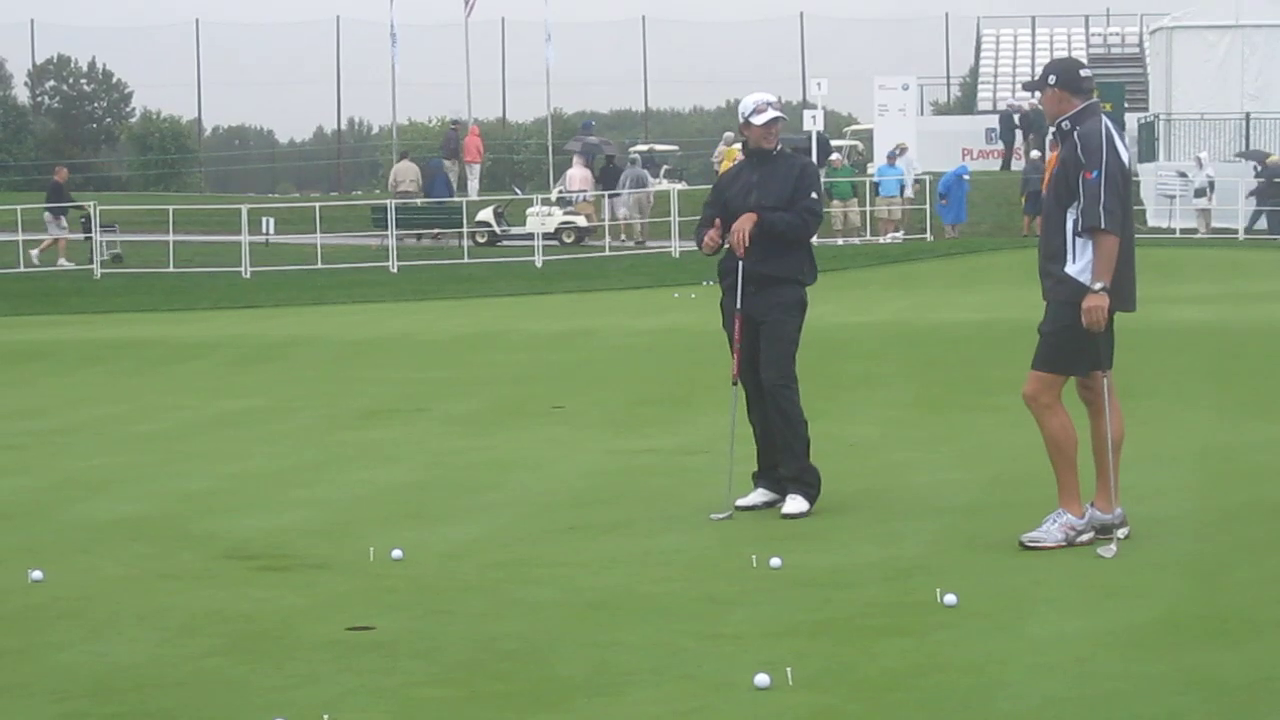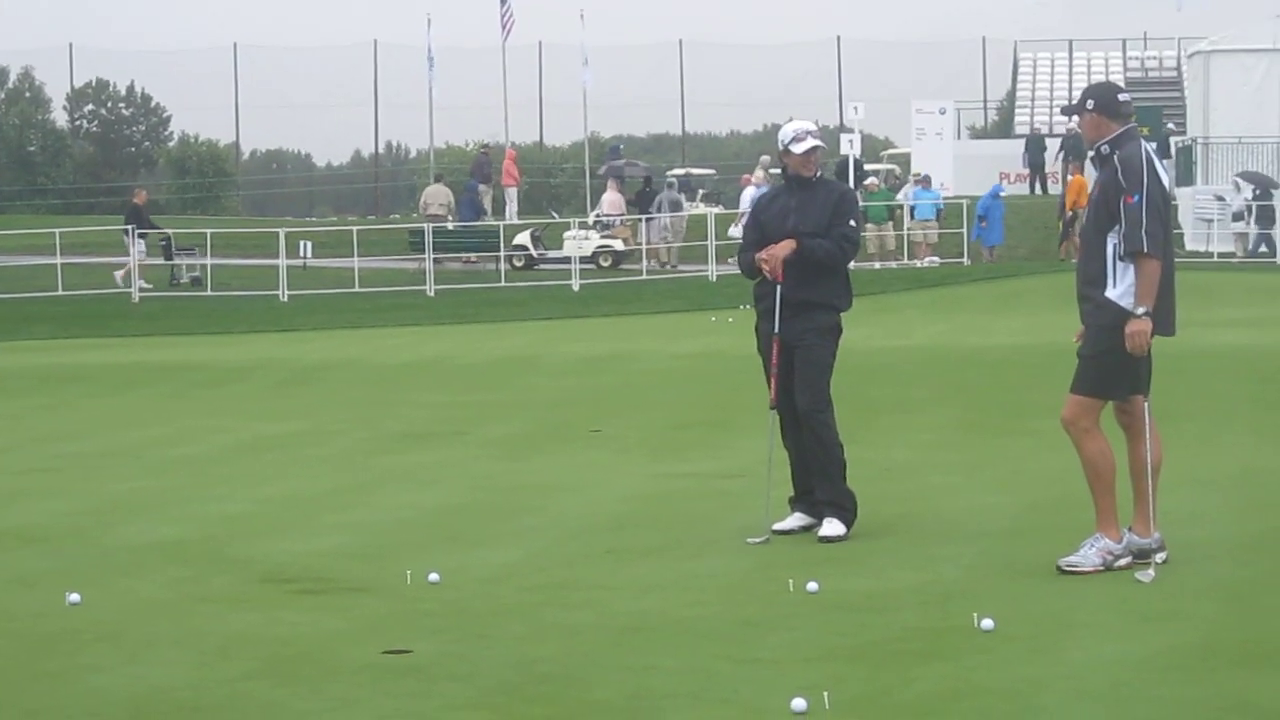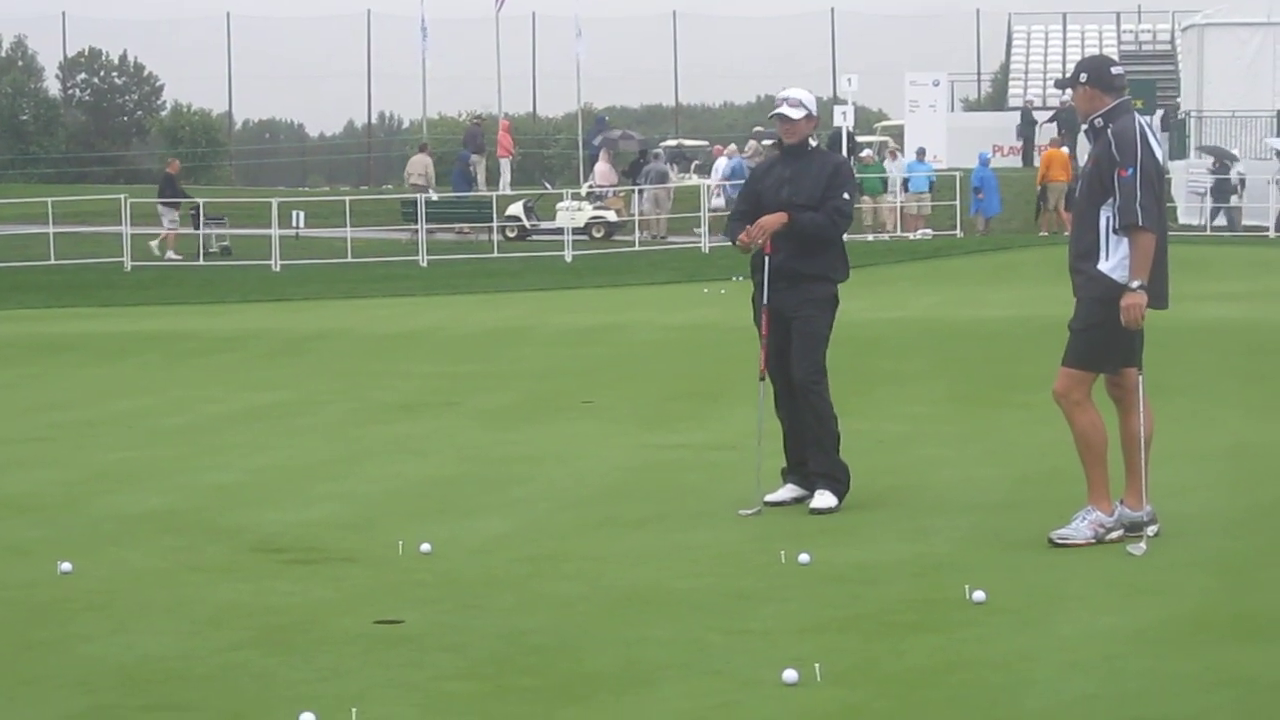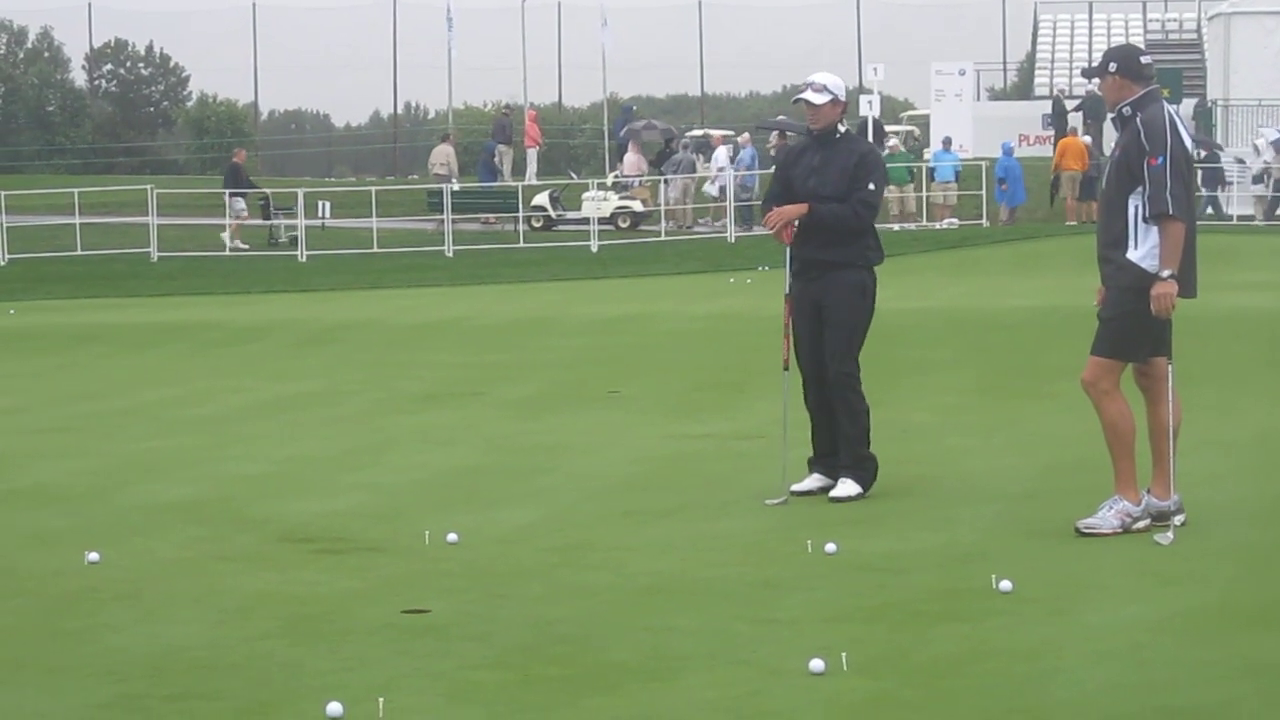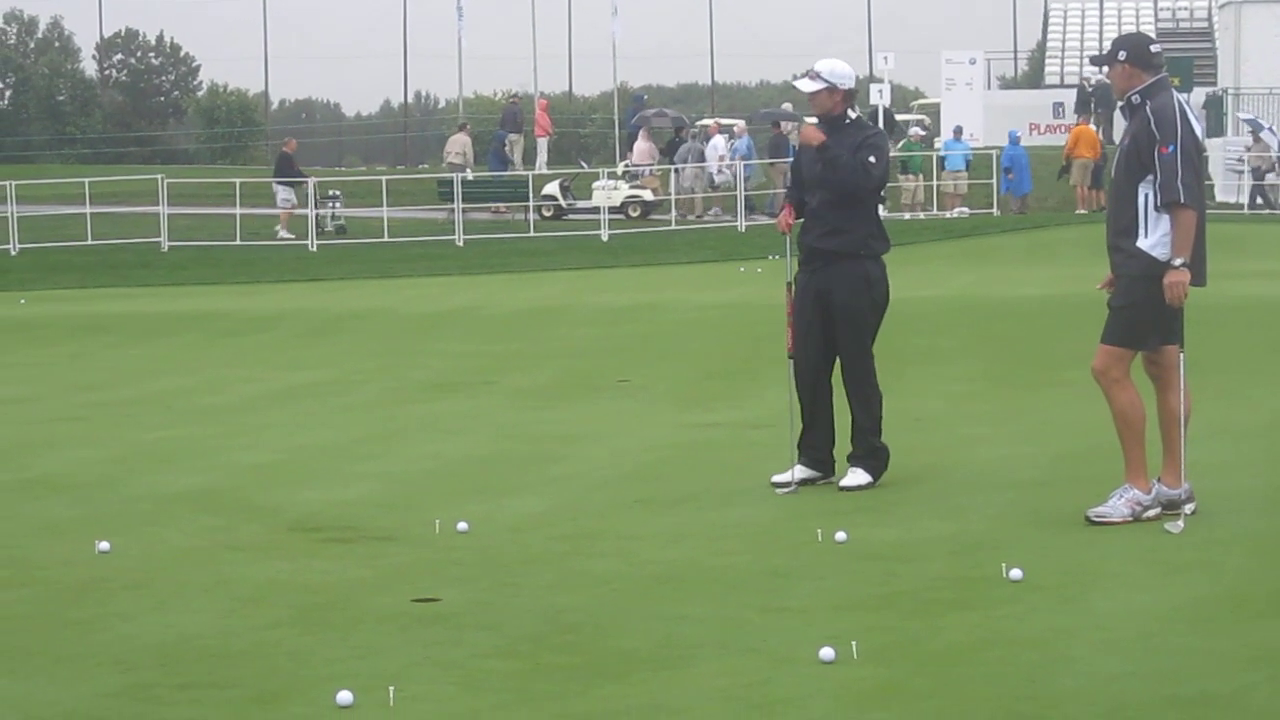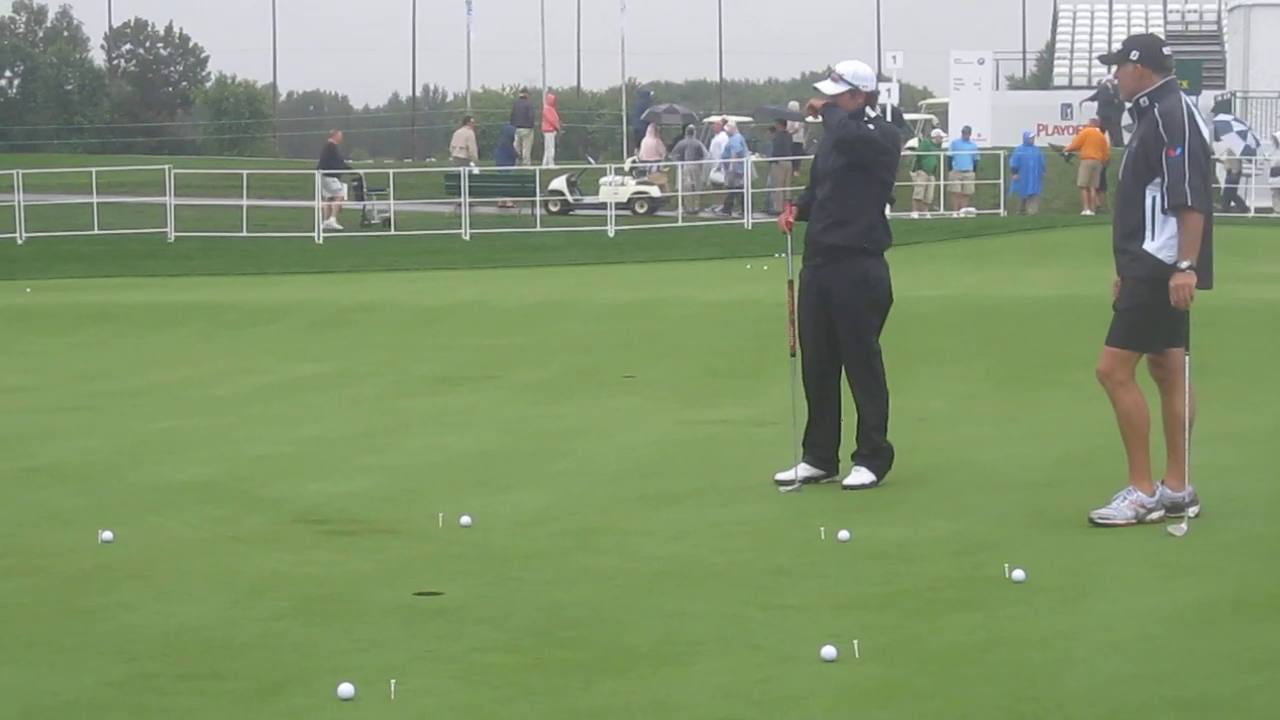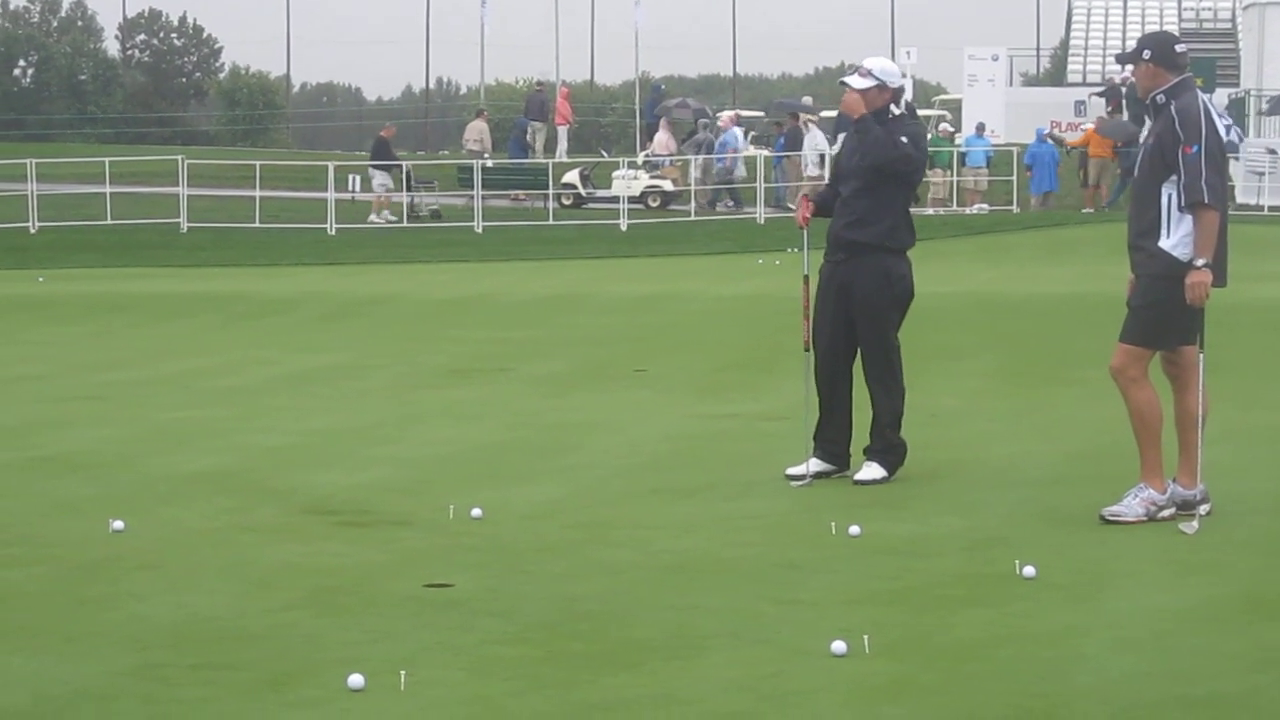
dt=0.7s
person 1, frame 1
left shoulder: (1091, 138)
right shoulder: (1085, 136)
left elbow: (1107, 220)
left wrist: (1099, 287)
left hip: (1083, 289)
right hip: (1080, 287)
left knee: (1040, 393)
right knee: (1095, 391)
left ankle: (1073, 514)
right ankle: (1106, 510)
person 1, frame 2
left shoulder: (1132, 162)
right shoulder: (1121, 160)
left elbow: (1149, 245)
left wrist: (1141, 312)
left hip: (1125, 314)
right hip: (1116, 312)
left knee: (1079, 417)
right knee: (1132, 416)
left ankle: (1111, 538)
right ankle: (1144, 535)
person 1, frame 3
left shoulder: (1124, 136)
right shoulder: (1114, 134)
left elbow: (1143, 218)
left wrist: (1137, 285)
left hip: (1116, 287)
right hip: (1110, 285)
left knee: (1070, 389)
right knee: (1123, 390)
left ankle: (1103, 511)
right ankle: (1135, 509)
person 1, frame 4
left shoulder: (1154, 125)
right shoulder: (1141, 123)
left elbow: (1172, 207)
left wrist: (1167, 275)
right wrist: (1116, 276)
left hip: (1146, 276)
right hip: (1137, 274)
left knee: (1099, 379)
right knee: (1151, 380)
left ankle: (1129, 500)
right ankle: (1161, 498)
person 1, frame 5
left shoulder: (1164, 113)
right shoulder: (1148, 112)
left elbow: (1184, 194)
left wrist: (1180, 262)
right wrist: (1124, 263)
left hip: (1157, 265)
right hip: (1147, 263)
left knee: (1109, 367)
right knee: (1162, 369)
left ankle: (1140, 489)
right ankle: (1173, 487)
person 1, frame 6
left shoulder: (1172, 114)
right shoulder: (1156, 114)
left elbow: (1191, 198)
left wrist: (1186, 266)
right wrist: (1130, 269)
left hip: (1163, 268)
right hip: (1152, 266)
left knee: (1114, 369)
right knee: (1167, 373)
left ankle: (1144, 492)
right ankle: (1176, 490)
person 1, frame 7
left shoulder: (1189, 112)
right shoulder: (1171, 112)
left elbow: (1207, 194)
left wrist: (1203, 263)
right wrist: (1146, 265)
left hip: (1177, 266)
right hip: (1167, 264)
left knee: (1127, 366)
right knee: (1180, 370)
left ankle: (1155, 490)
right ankle: (1187, 488)
person 2, frame 1
left shoulder: (800, 169)
right shoulder: (730, 178)
left elbow: (807, 222)
right elbow: (707, 225)
left wrist: (758, 218)
right wrist: (710, 236)
left hip: (782, 291)
right hip: (739, 292)
left knee: (778, 382)
right knee: (753, 386)
left ankle: (800, 484)
right ankle: (771, 480)
person 2, frame 2
left shoulder: (838, 196)
right shoulder: (766, 203)
left elbow: (844, 248)
right elbow: (745, 259)
left wrist: (796, 245)
right wrist: (759, 259)
left hip: (817, 317)
right hip: (772, 317)
left knee: (813, 406)
right knee: (788, 411)
left ankle: (837, 508)
right ankle: (807, 504)
person 2, frame 3
left shoulder: (834, 167)
right shoulder: (764, 171)
left elbow: (836, 222)
right elbow: (739, 217)
left wrist: (787, 219)
right wrist: (742, 236)
left hip: (814, 288)
right hip: (769, 288)
left knee: (809, 378)
right knee: (783, 382)
left ankle: (830, 480)
right ankle: (800, 475)
person 2, frame 4
left shoulder: (863, 154)
right shoulder: (797, 154)
left elbow: (862, 213)
right elbow: (773, 200)
left wrist: (807, 210)
right wrist: (781, 219)
left hip: (849, 276)
right hip: (806, 274)
left knee: (842, 373)
right knee: (812, 375)
left ankle: (857, 470)
right ankle: (825, 465)
person 2, frame 5
left shoulder: (869, 138)
right shoulder: (810, 138)
left elbow: (861, 183)
left wrist: (823, 146)
right wrist: (790, 208)
left hip: (855, 266)
right hip: (814, 264)
left knee: (857, 364)
right knee: (809, 366)
left ankle: (868, 459)
right ankle: (815, 459)
person 2, frame 6
left shoulder: (882, 136)
right shoulder: (833, 136)
left elbow: (849, 135)
left wrist: (827, 110)
right wrist: (797, 209)
left hip: (858, 266)
right hip: (819, 262)
left knee: (862, 363)
right knee: (817, 364)
left ankle: (873, 458)
right ankle: (819, 456)
person 2, frame 7
left shoulder: (908, 132)
right shoulder: (856, 134)
left elbow: (890, 159)
left wrist: (861, 118)
right wrist: (814, 204)
left hip: (881, 264)
right hip: (840, 258)
left knee: (880, 360)
right knee: (829, 356)
left ankle: (885, 454)
right ankle: (830, 451)
